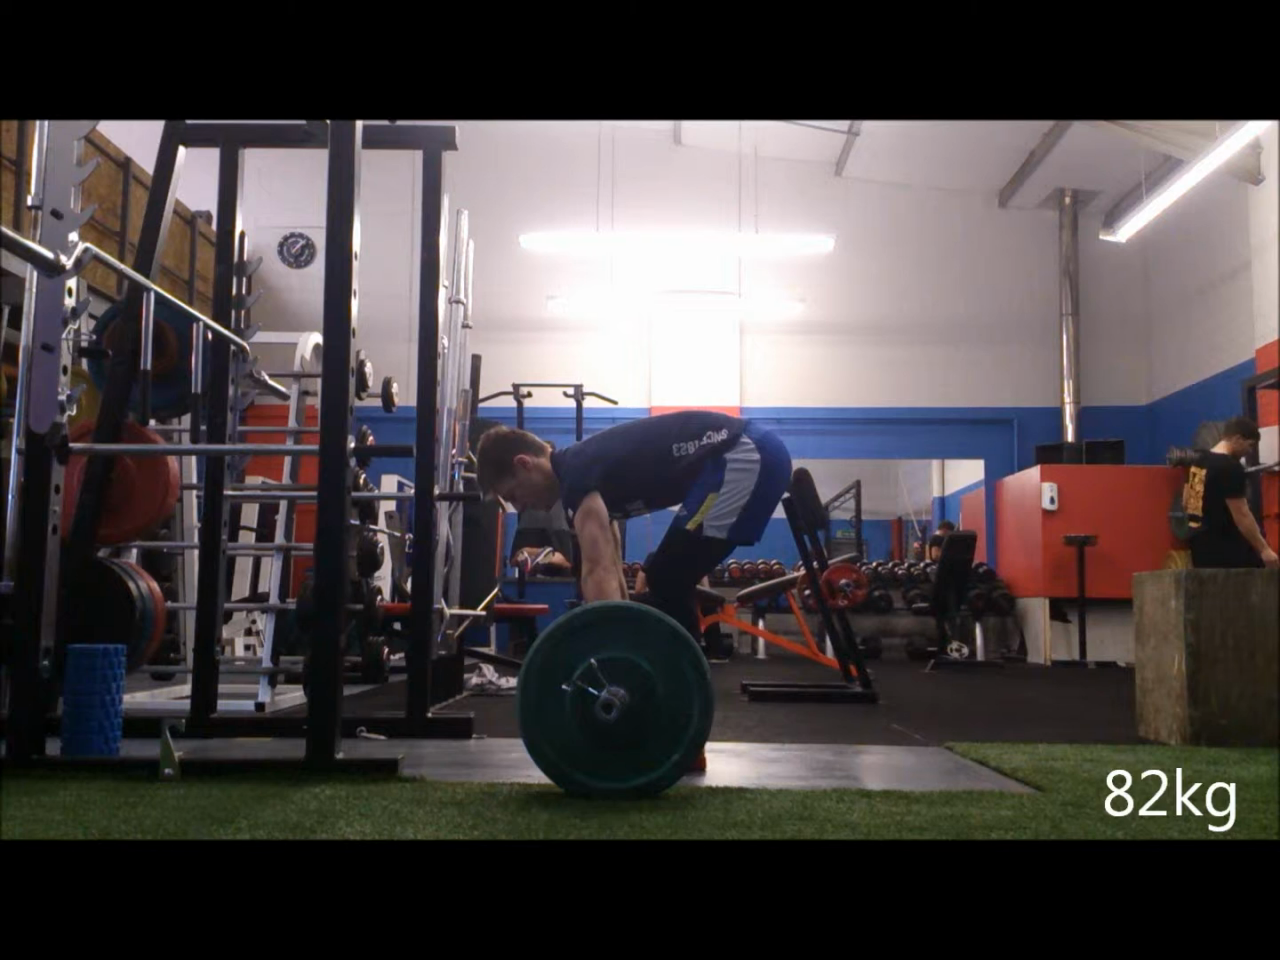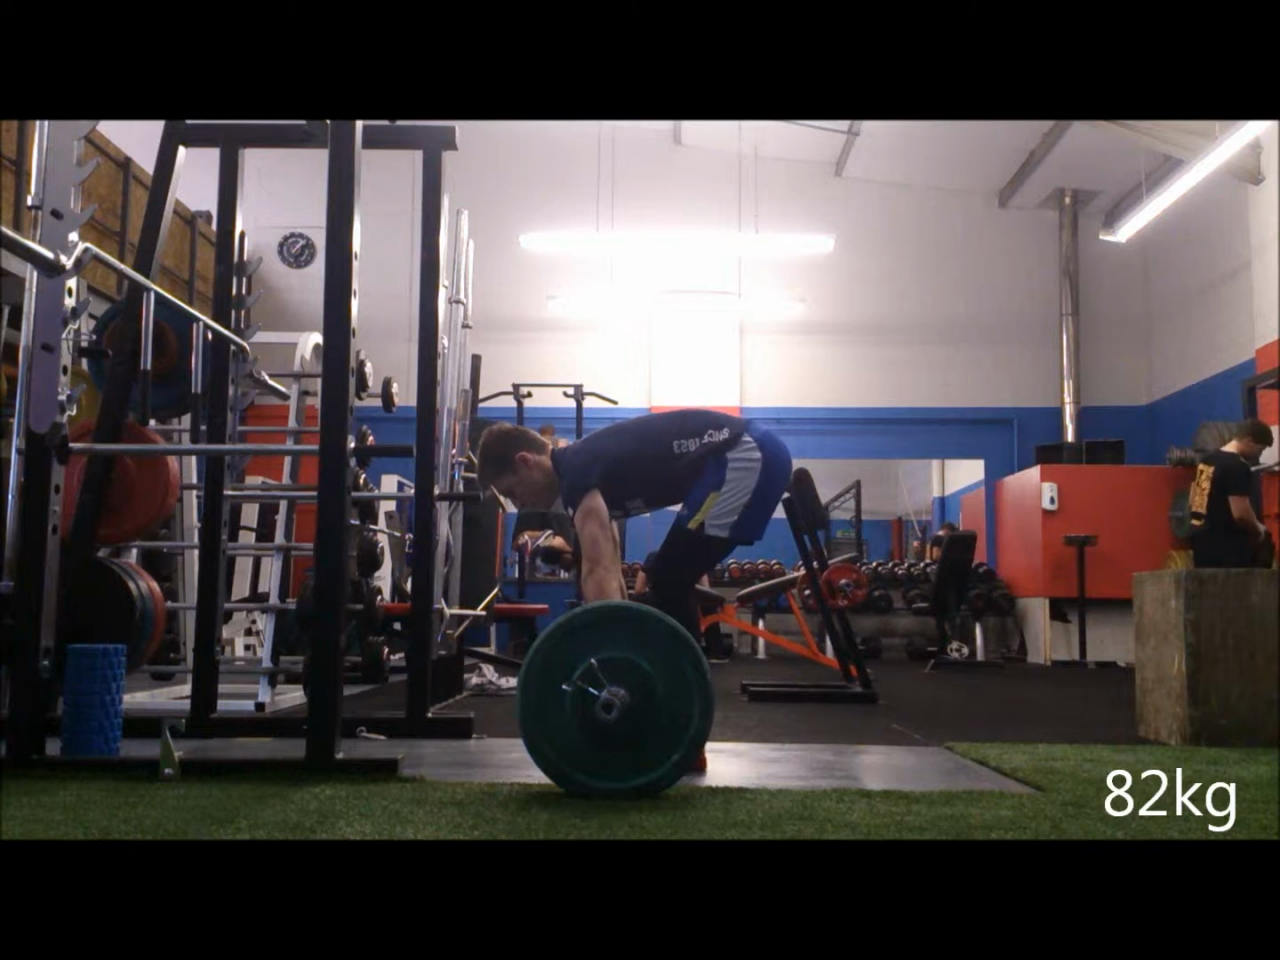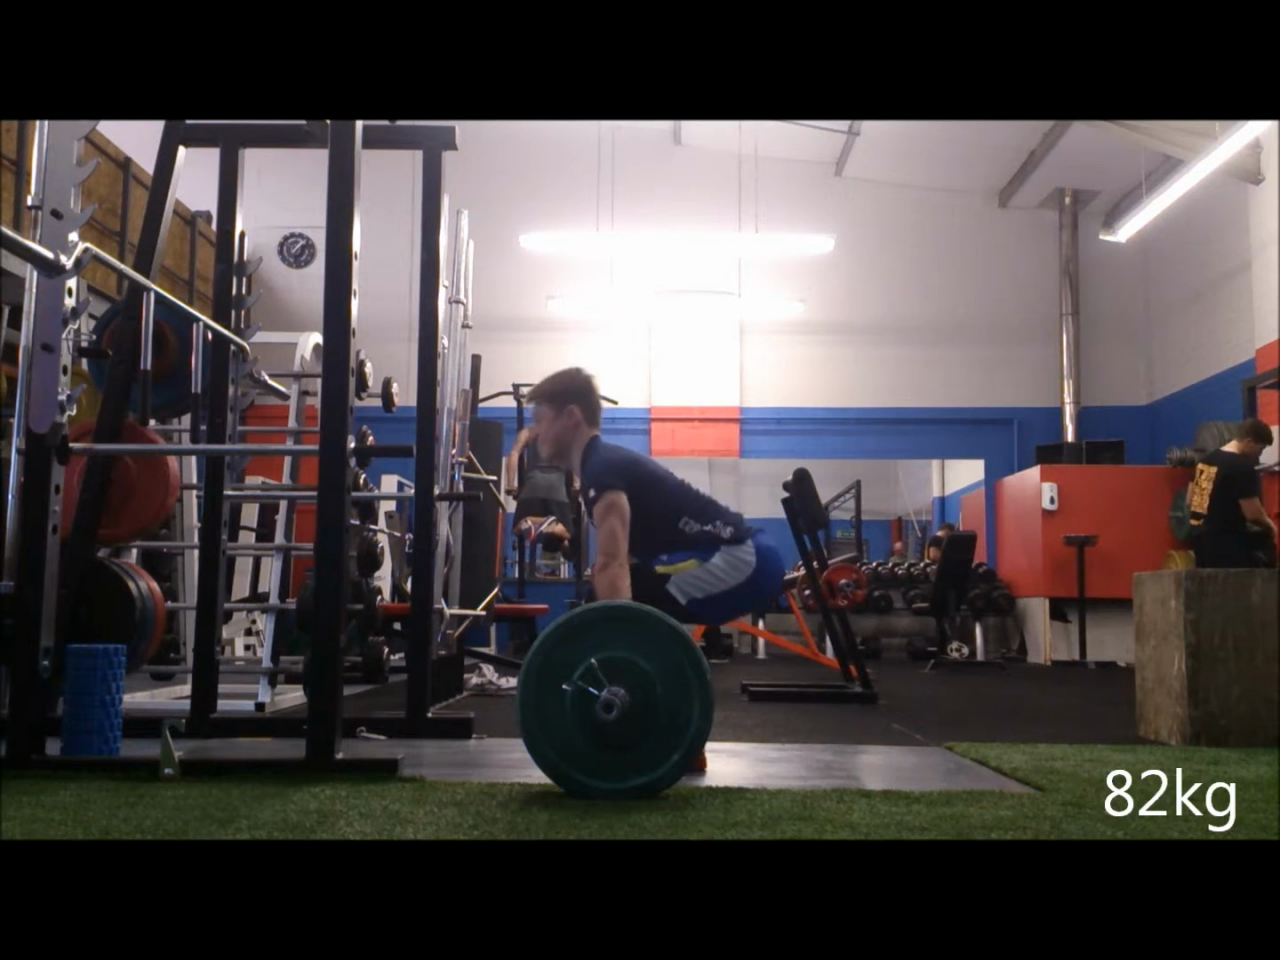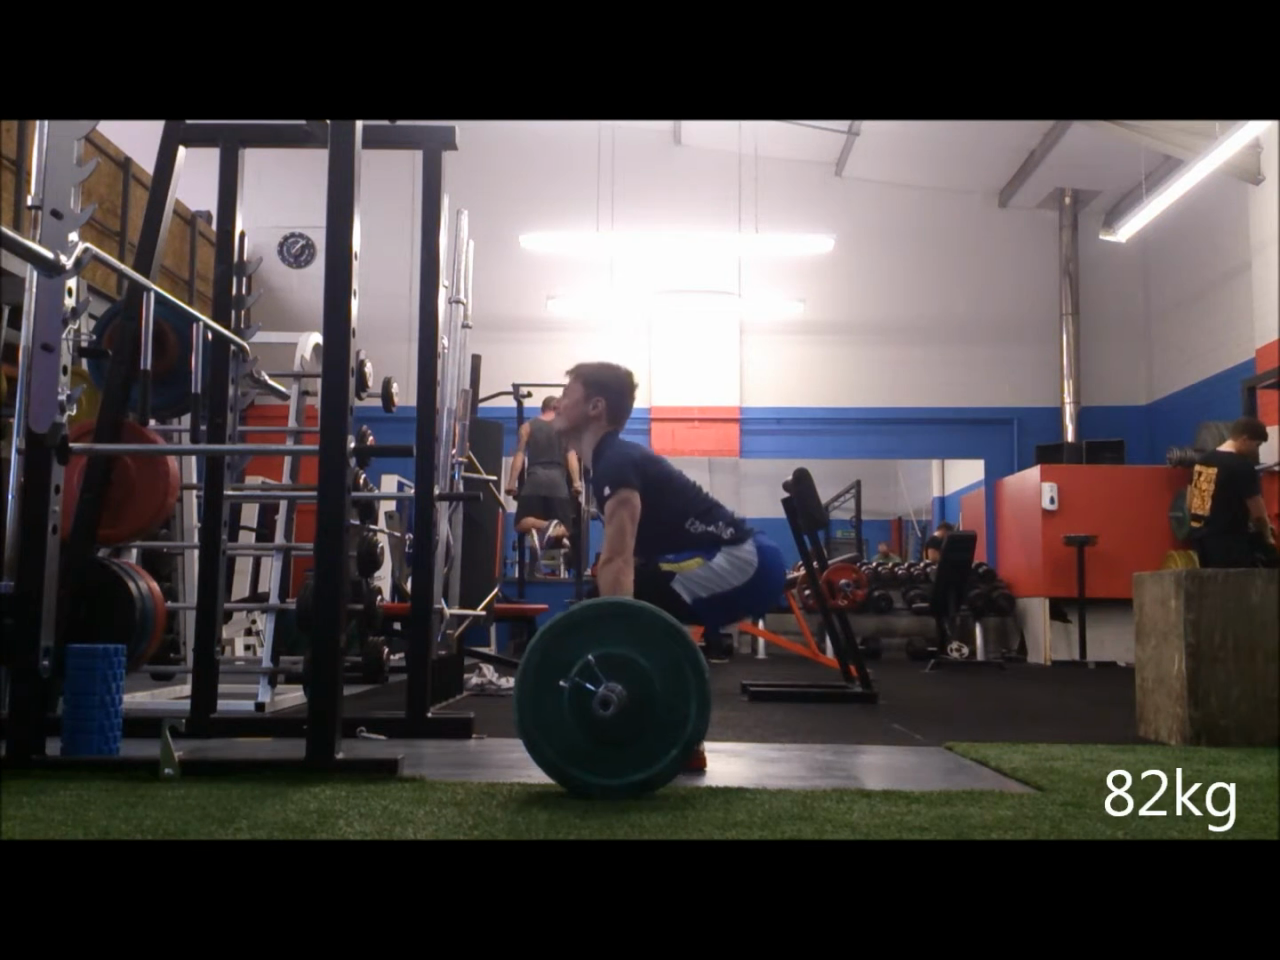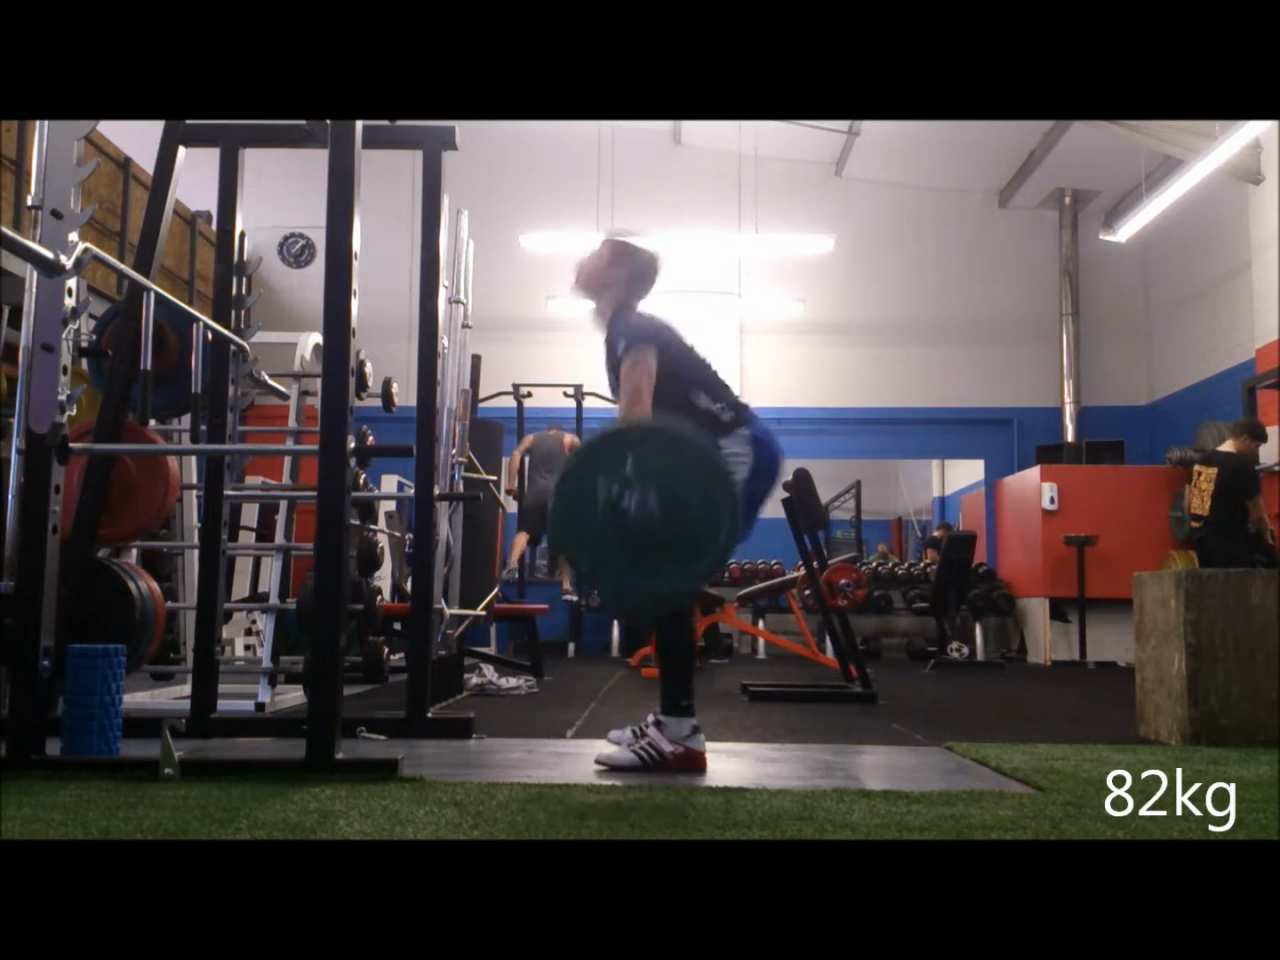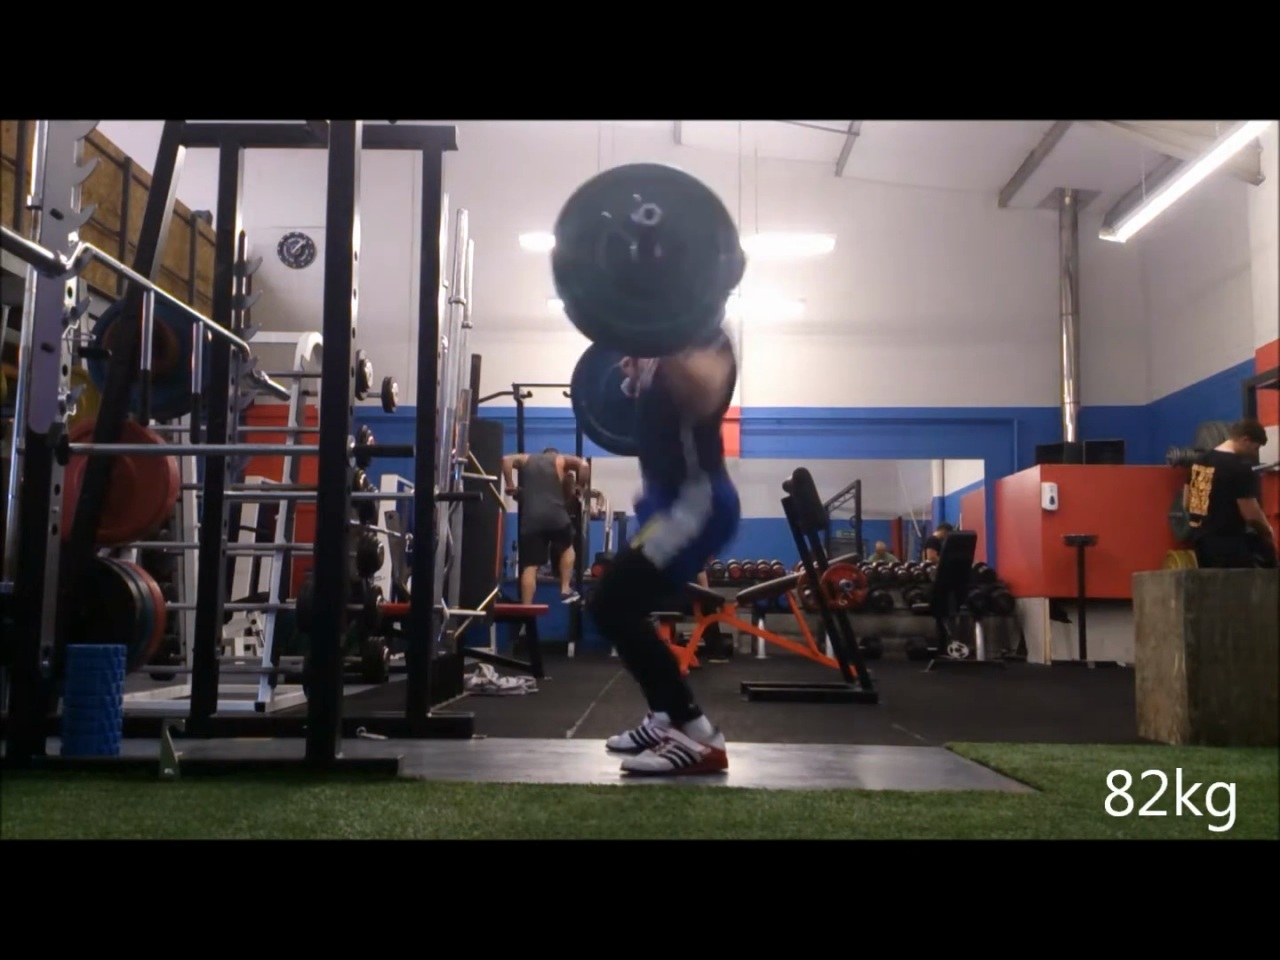
dt=0.5s
person 1, frame 1
left shoulder: (575, 474)
right shoulder: (586, 463)
left elbow: (598, 571)
right elbow: (610, 568)
left hip: (744, 457)
right hip: (747, 455)
left knee: (668, 582)
right knee: (668, 581)
person 1, frame 2
left shoulder: (577, 471)
right shoulder: (584, 466)
left elbow: (599, 571)
right elbow: (609, 570)
left hip: (745, 457)
right hip: (753, 455)
left knee: (669, 583)
right knee: (668, 582)
person 1, frame 3
left shoulder: (601, 468)
right shoulder: (607, 464)
left elbow: (612, 567)
right elbow: (617, 563)
left hip: (742, 562)
right hip: (743, 559)
person 1, frame 4
left shoulder: (615, 464)
right shoulder: (617, 460)
left elbow: (616, 563)
right elbow: (623, 560)
left hip: (745, 562)
right hip: (745, 561)
person 1, frame 5
left shoulder: (632, 332)
right shoulder: (630, 330)
left elbow: (636, 421)
right elbow: (640, 418)
left hip: (735, 452)
right hip: (729, 454)
left ankle: (678, 735)
right ankle: (671, 722)
person 1, frame 6
left shoulder: (704, 342)
right shoulder: (673, 353)
left elbow: (701, 399)
right wrist: (640, 377)
left hip: (697, 502)
right hip: (677, 499)
left knee: (612, 605)
right knee: (610, 605)
left ankle: (698, 737)
right ankle: (668, 719)
